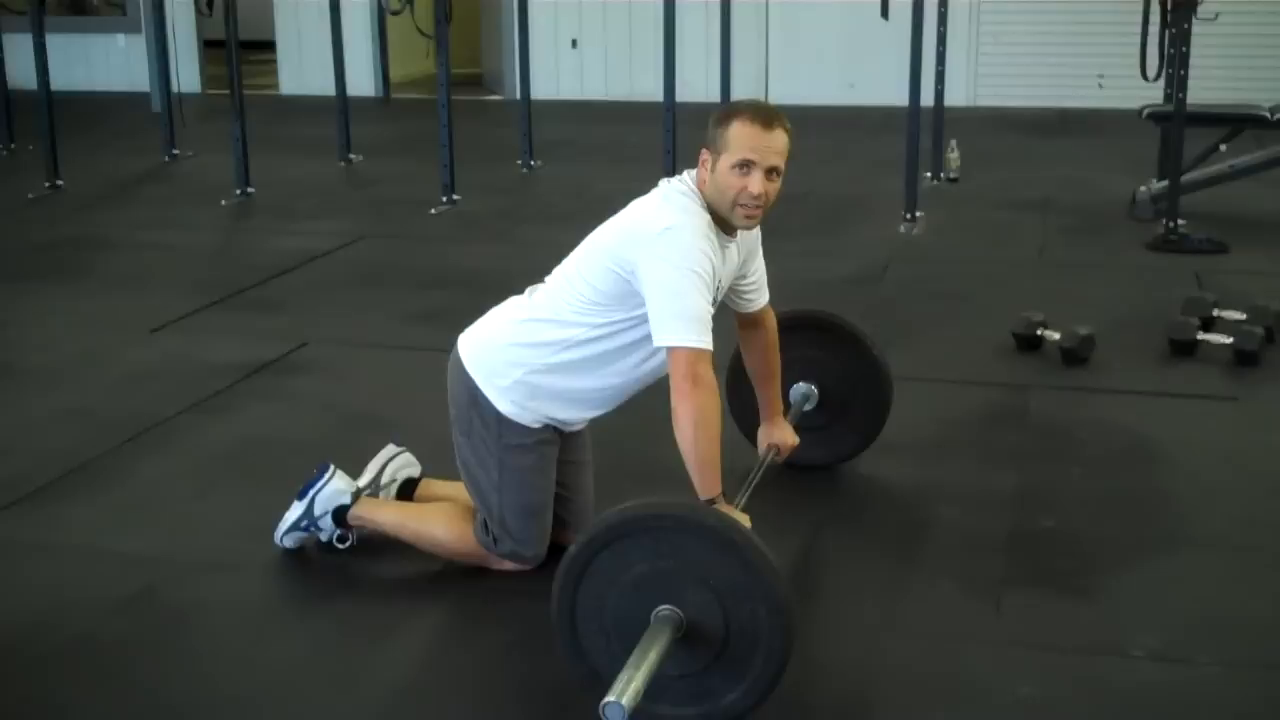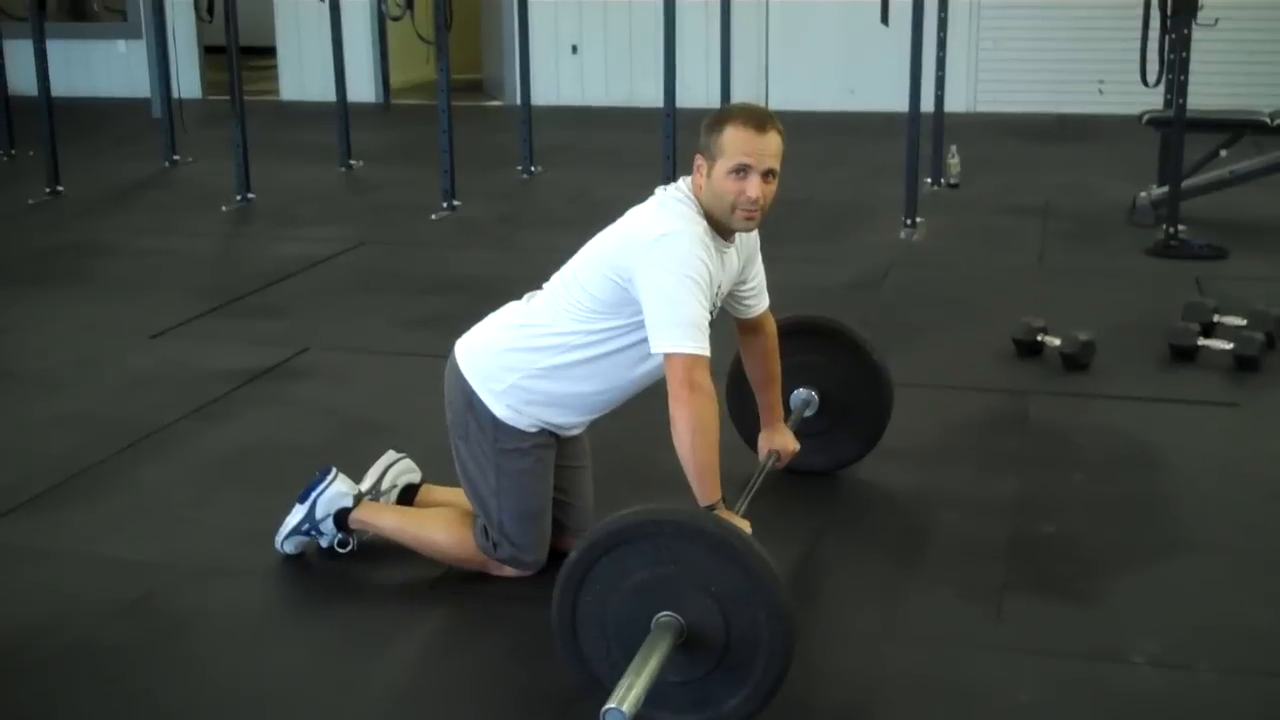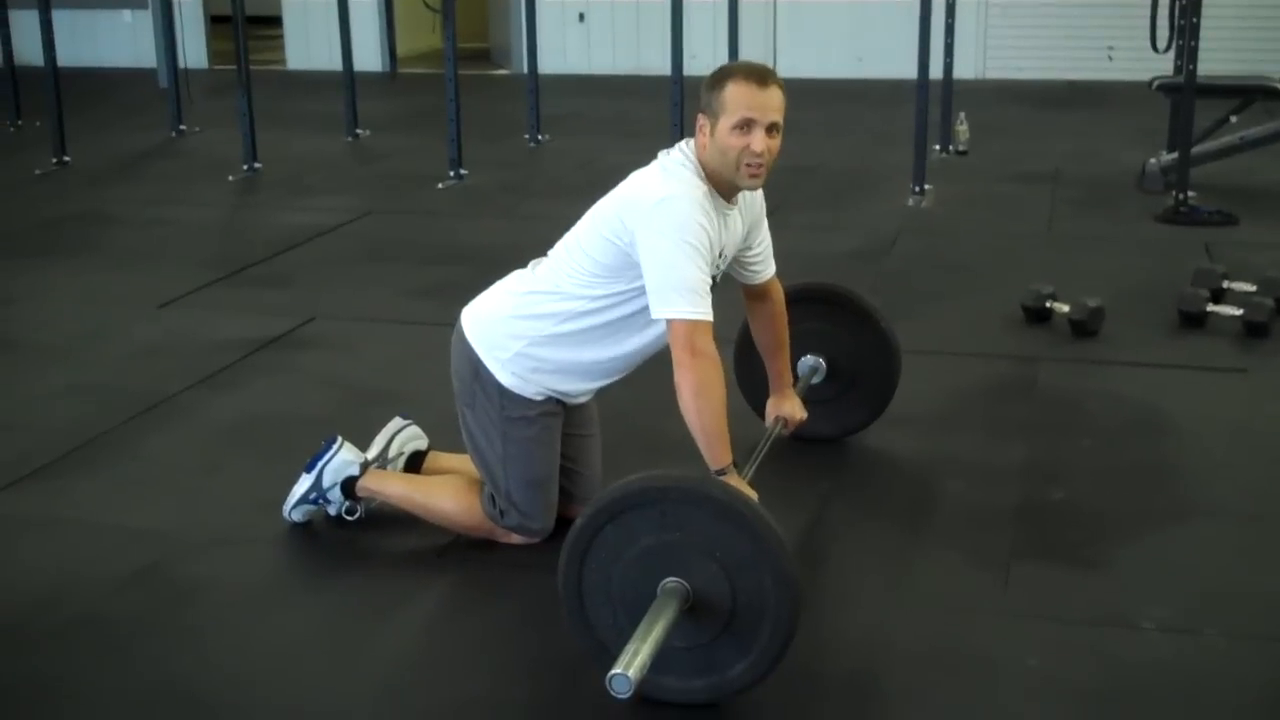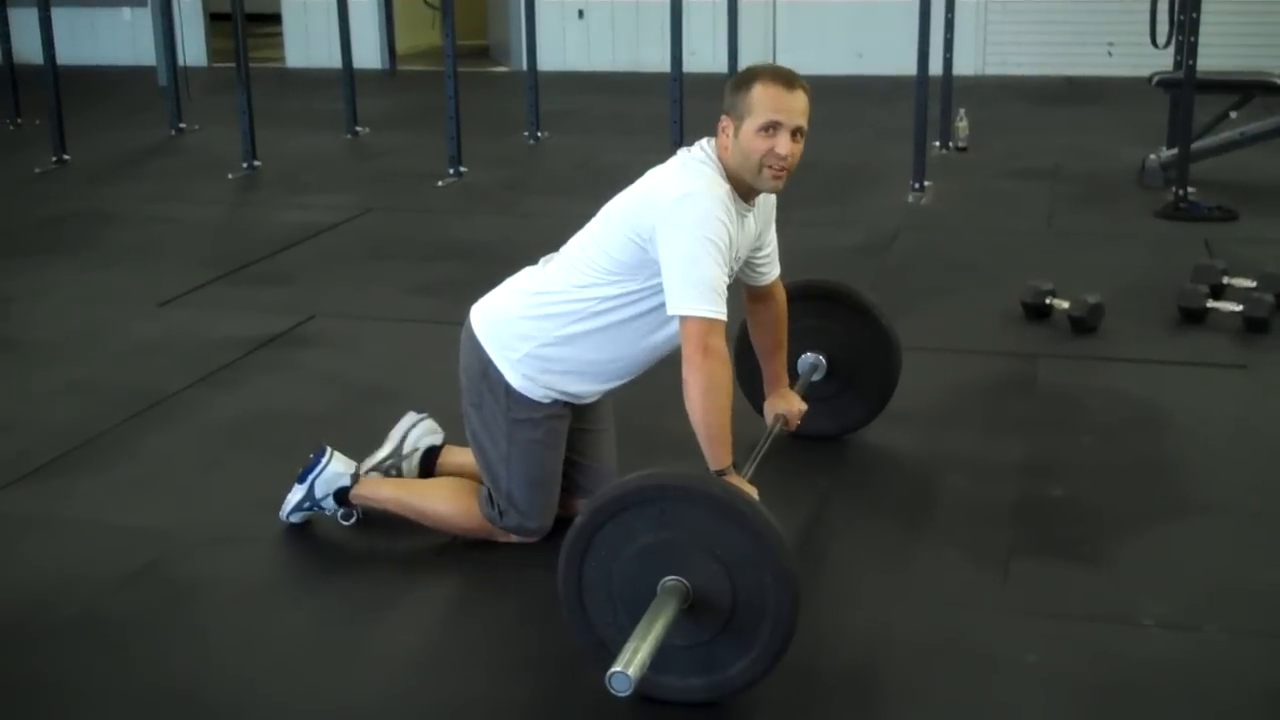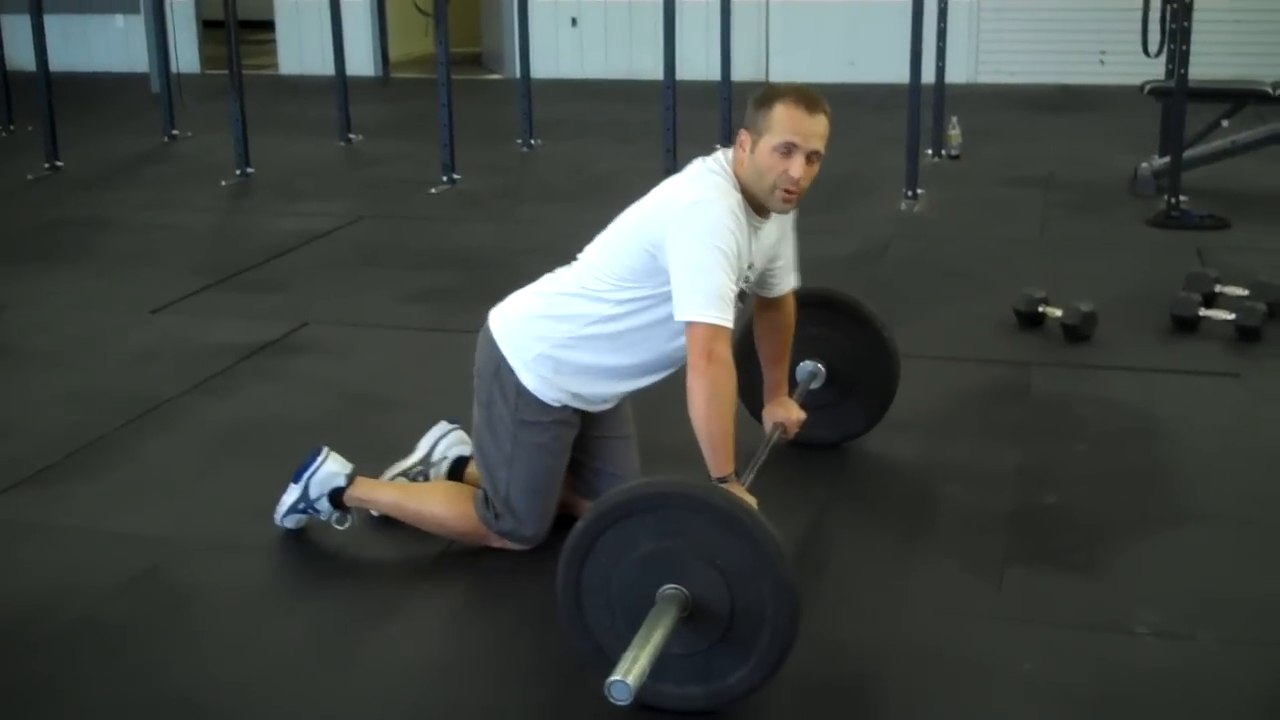
dt=0.4s
person 1, frame 1
left shoulder: (736, 219)
right shoulder: (678, 235)
left elbow: (755, 318)
right elbow: (692, 382)
left wrist: (773, 418)
right wrist: (714, 506)
left hip: (545, 386)
right hip: (504, 386)
left knee: (567, 531)
right knee: (514, 550)
left ankle: (402, 486)
right ankle: (344, 505)
person 1, frame 2
left shoulder: (736, 226)
right shoulder: (675, 242)
left elbow: (756, 323)
right elbow: (689, 387)
left wrist: (773, 423)
right wrist: (714, 512)
left hip: (542, 388)
right hip: (501, 390)
left knee: (567, 536)
right knee: (515, 557)
left ankle: (402, 491)
right ankle: (346, 508)
person 1, frame 3
left shoulder: (742, 192)
right shoulder: (674, 205)
left elbow: (763, 290)
right elbow: (692, 352)
left wrist: (782, 390)
right wrist: (725, 476)
left hip: (552, 359)
right hip: (508, 358)
left knee: (574, 504)
right knee: (523, 524)
left ankle: (408, 461)
right ankle: (353, 476)
person 1, frame 4
left shoulder: (754, 189)
right shoulder: (698, 203)
left elbow: (764, 290)
right elbow: (704, 351)
left wrist: (778, 387)
right wrist: (724, 477)
left hip: (564, 356)
right hip: (519, 359)
left knee: (588, 499)
right knee: (519, 523)
left ankle: (426, 456)
right ankle: (345, 485)
person 1, frame 5
left shoulder: (773, 198)
right shoulder: (709, 211)
left elbow: (774, 298)
right elbow: (709, 356)
left wrist: (777, 395)
right wrist: (724, 484)
left hip: (589, 370)
right hip: (534, 363)
right knee: (514, 530)
left ankle: (456, 462)
right ankle: (339, 485)
